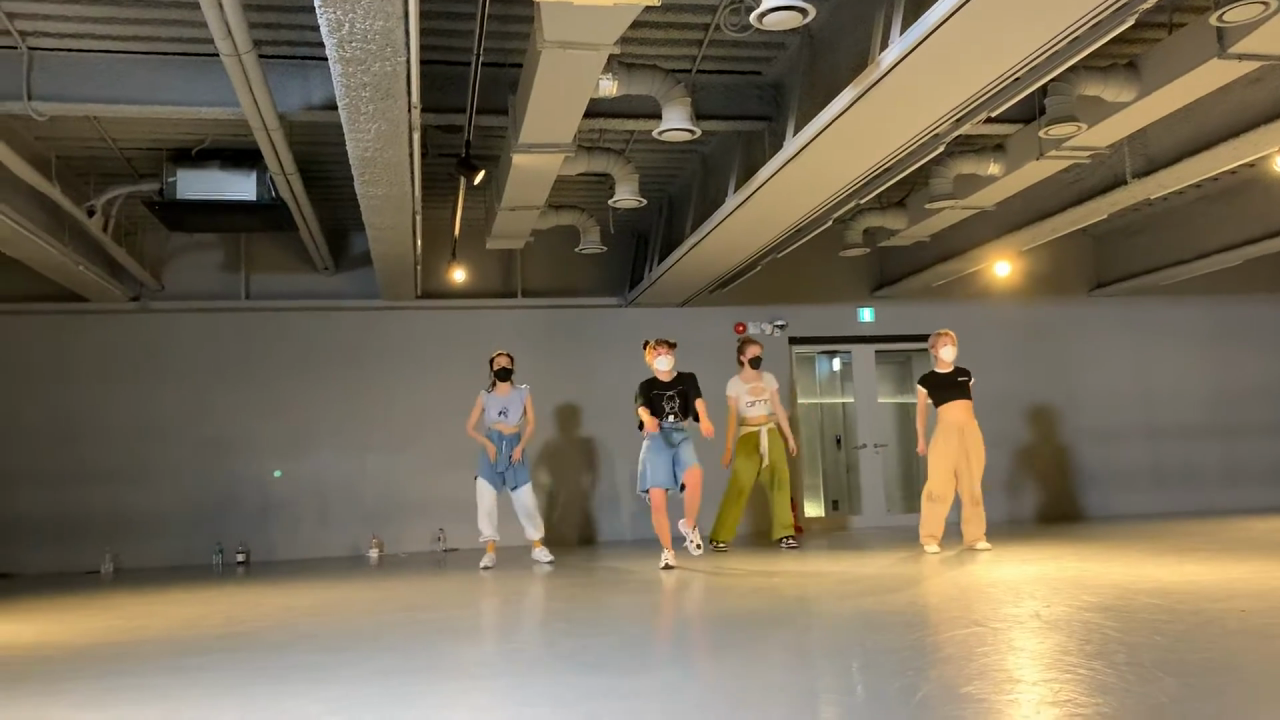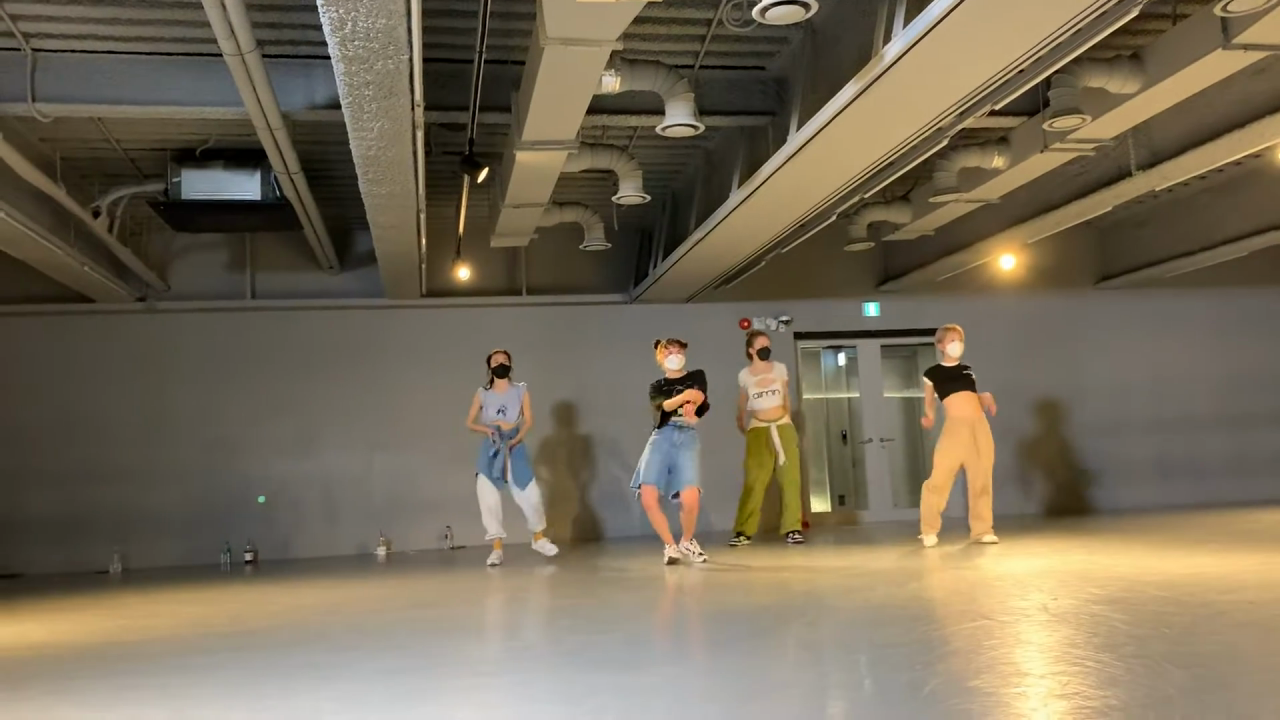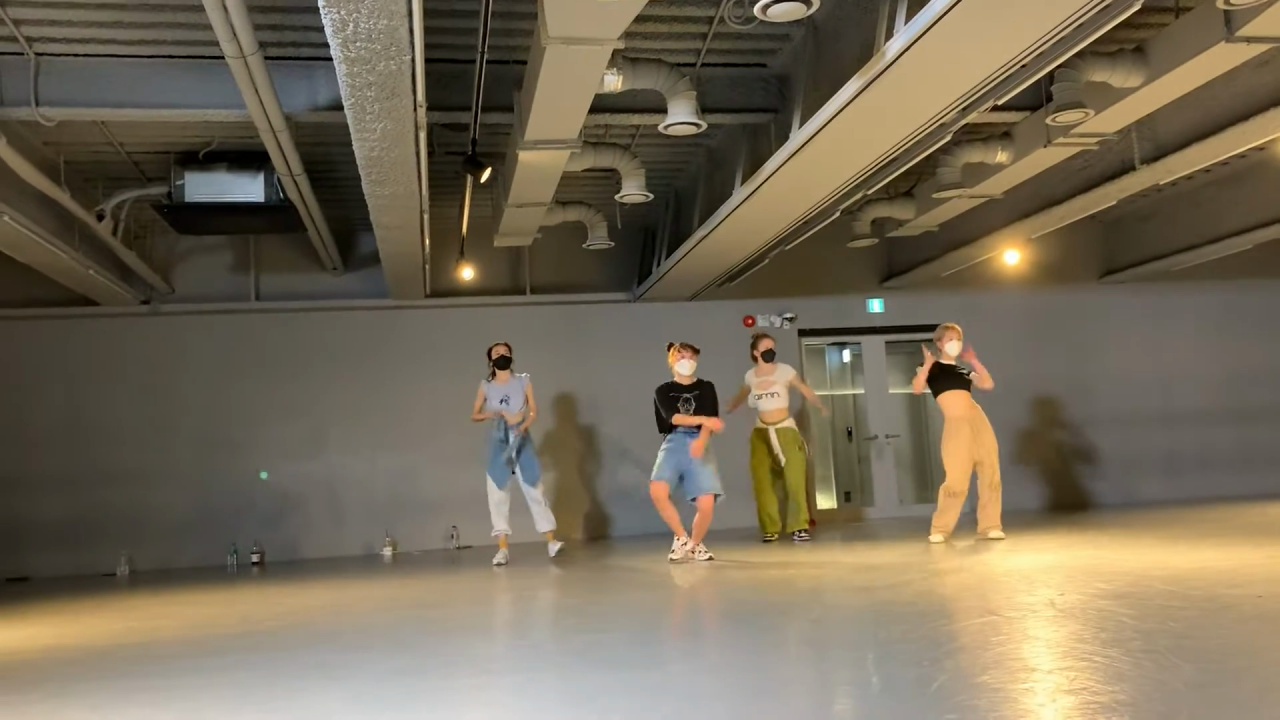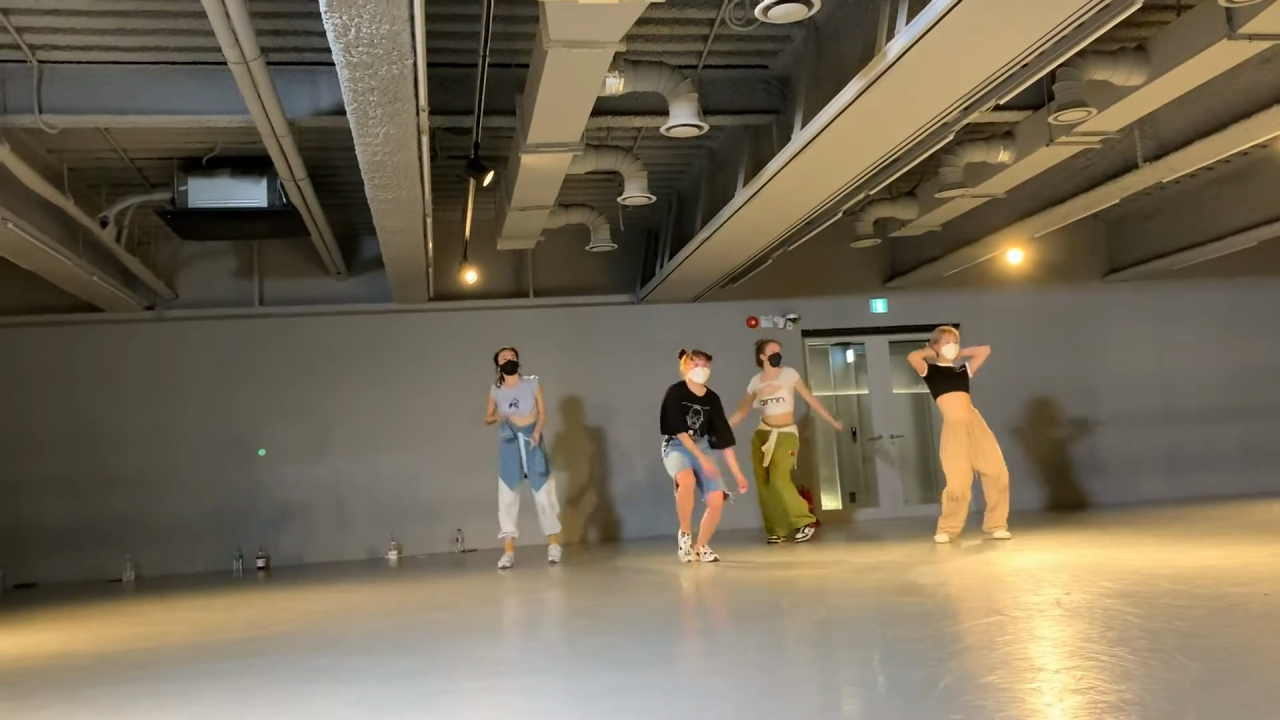
dt=0.2s
person 1, frame 1
left shoulder: (687, 379)
right shoulder: (646, 386)
left elbow: (698, 400)
right elbow: (641, 407)
left wrist: (705, 419)
right wrist: (647, 419)
left hip: (681, 438)
right hip: (656, 440)
left knee: (693, 478)
right knee: (657, 501)
left ankle: (689, 524)
right ankle: (668, 551)
person 1, frame 2
left shoulder: (696, 376)
right shoulder: (657, 386)
left elbow: (700, 395)
right elbow: (664, 405)
left wrist: (692, 404)
right wrist: (684, 396)
left hip: (687, 437)
right hip: (661, 437)
left knee: (690, 500)
right knee: (648, 497)
left ankle: (688, 540)
right ankle: (670, 546)
person 1, frame 3
left shoulder: (706, 387)
right shoulder: (663, 391)
left elbow: (711, 420)
right elbow: (674, 418)
left wrist: (702, 440)
right wrist: (704, 419)
left hip: (698, 444)
right hip: (673, 443)
left knee: (706, 505)
right knee: (658, 491)
left ankle: (696, 544)
right ankle: (682, 538)
person 1, frame 4
left shoulder: (713, 399)
right shoulder: (675, 392)
left elbow: (724, 437)
right elbow: (678, 430)
left wrist: (737, 472)
right wrist: (700, 457)
left hip: (703, 448)
right hip: (676, 447)
left knee: (716, 500)
right knee: (687, 480)
left ankle: (701, 547)
right ankle: (685, 534)
person 2, frame 1
left shoulder: (965, 374)
right shoulder: (927, 380)
right elbow: (921, 411)
right wrist: (921, 440)
left hip: (970, 431)
right hip: (945, 433)
left knee: (971, 488)
right knee: (937, 485)
left ankle: (975, 537)
right ankle: (930, 538)
person 2, frame 2
left shoulder: (967, 370)
right shoulder: (933, 373)
right elbow: (929, 402)
left wrist: (986, 399)
right wrist: (929, 417)
left hip: (979, 425)
right hip: (955, 427)
left knee: (981, 480)
right knee: (939, 478)
left ankle: (982, 530)
right ankle: (929, 530)
person 2, frame 3
left shoulder: (964, 370)
right shoulder: (932, 368)
left elbow: (988, 384)
right elbow: (917, 388)
left wrist: (974, 361)
right wrist: (926, 365)
left hip: (978, 421)
right hip: (955, 426)
left knee: (990, 475)
right knee: (957, 481)
left ankle: (989, 526)
right ankle: (940, 529)
person 2, frame 4
left shoulder: (963, 370)
right shoulder: (929, 369)
left elbow: (985, 350)
right elbow: (912, 357)
left wrist: (961, 354)
right wrist: (929, 353)
left hip: (975, 425)
right hip: (954, 430)
left knee: (998, 475)
right knee: (958, 485)
left ankle: (996, 525)
right ankle: (947, 529)
person 3, frame 1
left shoulder: (523, 393)
right shoulder: (485, 396)
left elbow: (530, 423)
right elbow: (470, 427)
left wrist: (520, 446)
right wrist: (487, 444)
left hip: (515, 447)
right hip: (492, 448)
left knee: (526, 500)
right knee: (487, 500)
left ankle: (537, 547)
right ankle: (490, 552)
person 3, frame 2
left shoulder: (521, 390)
right shoulder: (483, 393)
left elbow: (528, 420)
right elbow: (470, 422)
left wrist: (516, 439)
right wrist: (487, 429)
left hip: (515, 444)
right hip: (491, 447)
left knee: (531, 496)
right knee: (488, 499)
left ankle: (539, 538)
right ankle: (497, 549)
person 3, frame 3
left shoulder: (523, 381)
right shoulder: (486, 386)
left elbow: (533, 411)
right elbow: (474, 415)
left wrist: (523, 426)
right wrist: (488, 414)
left hip: (521, 439)
right hip: (498, 440)
left knee: (534, 490)
right knee: (498, 495)
left ankle: (550, 539)
right ankle: (503, 548)
person 3, frame 4
left shoulder: (532, 383)
right shoulder: (496, 391)
left elbow: (542, 413)
right elbow: (487, 418)
left wrist: (537, 431)
right wrist: (497, 417)
left hip: (531, 440)
right hip: (510, 443)
left knee: (544, 494)
right knee: (508, 497)
left ankle: (554, 544)
right ankle: (509, 551)
person 4, frame 1
left shoulder: (768, 378)
right shoulder: (735, 383)
left elbow: (778, 409)
right elbow: (732, 417)
left wrist: (789, 436)
right wrist: (728, 449)
left hip: (770, 432)
right hip: (747, 435)
left knee: (780, 482)
right knee: (738, 486)
left ankle: (785, 534)
right ankle: (719, 537)
person 4, frame 2
left shoulder: (780, 368)
right shoulder: (745, 375)
right elbow: (742, 403)
right wrist: (740, 421)
left hip: (783, 427)
right hip: (758, 429)
left knee: (790, 478)
right knee: (755, 480)
left ankle: (792, 528)
right ankle: (744, 530)
person 4, frame 3
left shoulder: (785, 370)
right shoulder: (750, 375)
left elbow: (805, 390)
right elbow: (743, 395)
left wrist: (820, 406)
right wrist: (730, 408)
left hip: (785, 429)
right hip: (761, 431)
left knee: (795, 479)
right knee: (761, 480)
left ankle: (799, 526)
right ankle: (770, 528)
person 4, frame 4
left shoulder: (789, 374)
right shoulder: (755, 381)
left elbow: (808, 397)
right elbow: (743, 409)
left wrist: (830, 419)
left hip: (786, 433)
right hip: (763, 435)
left knee: (779, 481)
right knee: (764, 485)
left ankle: (804, 521)
right ankle: (776, 530)
